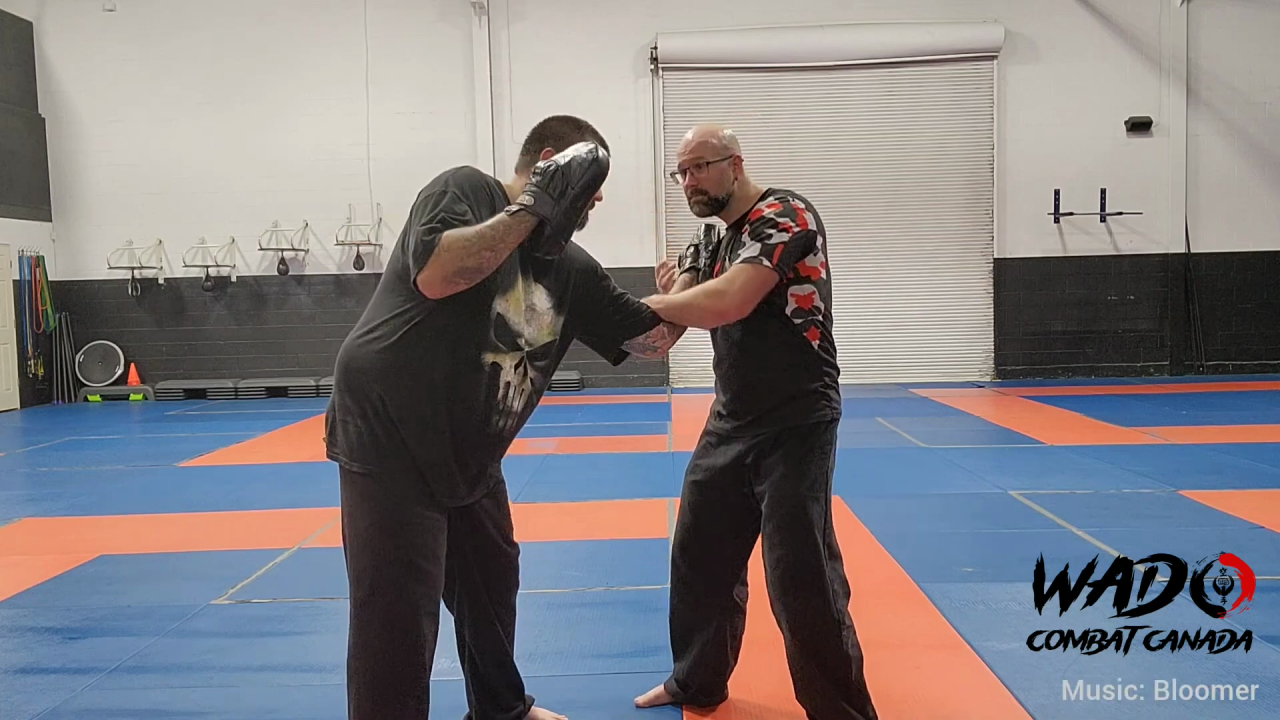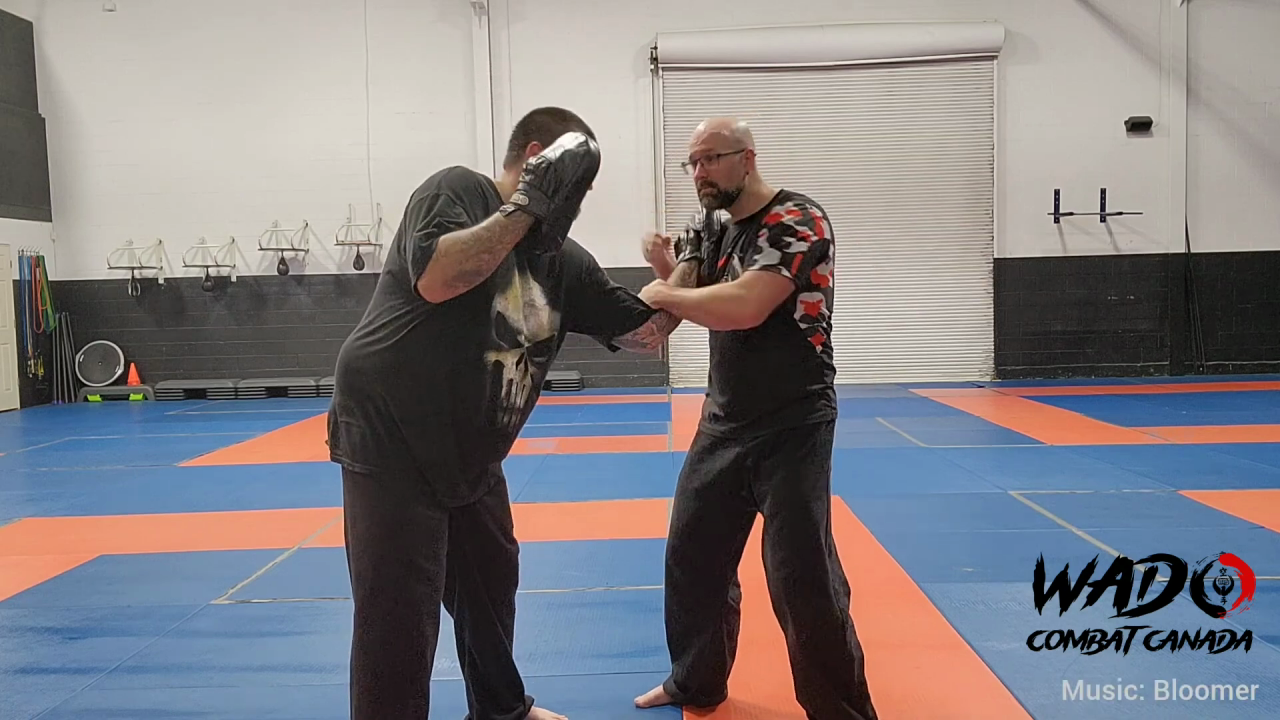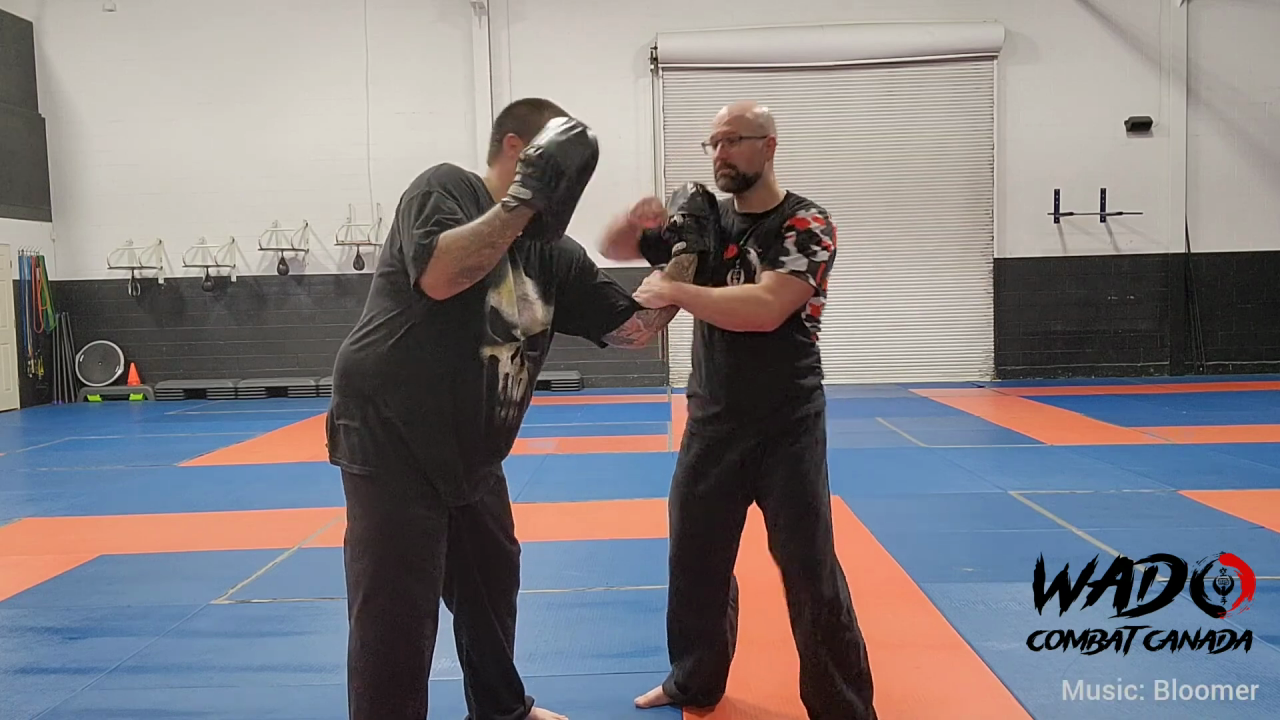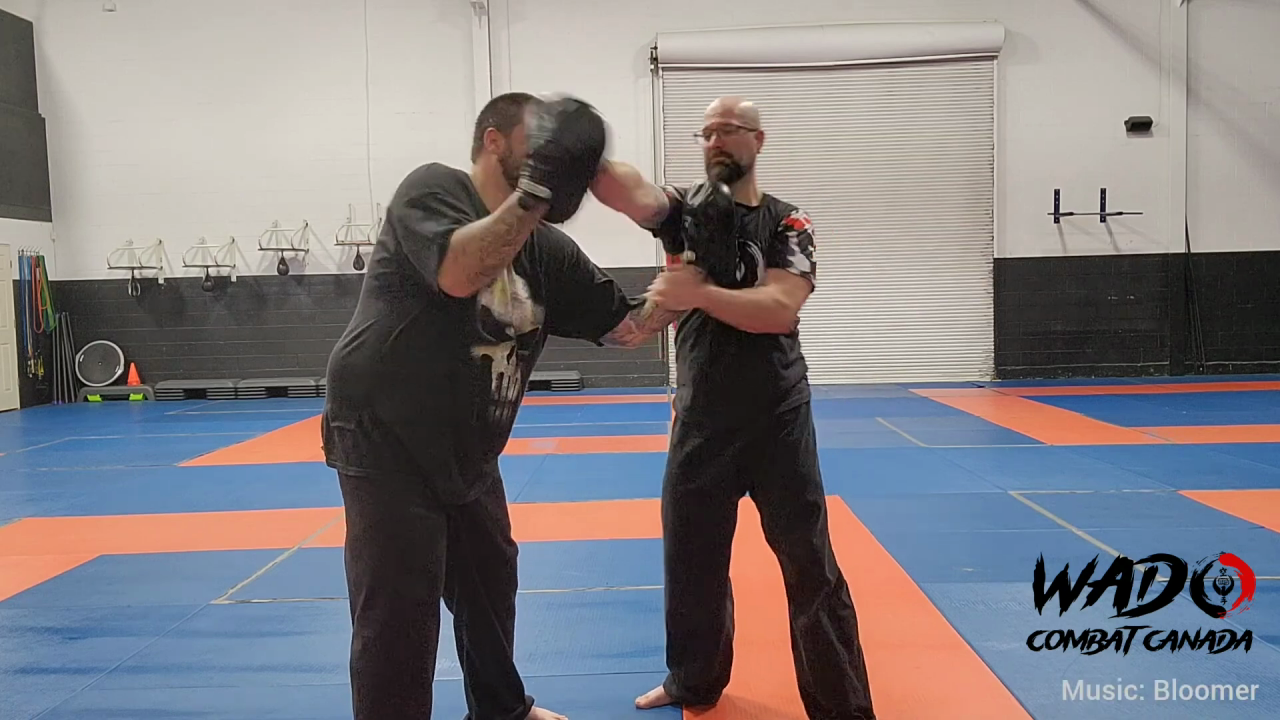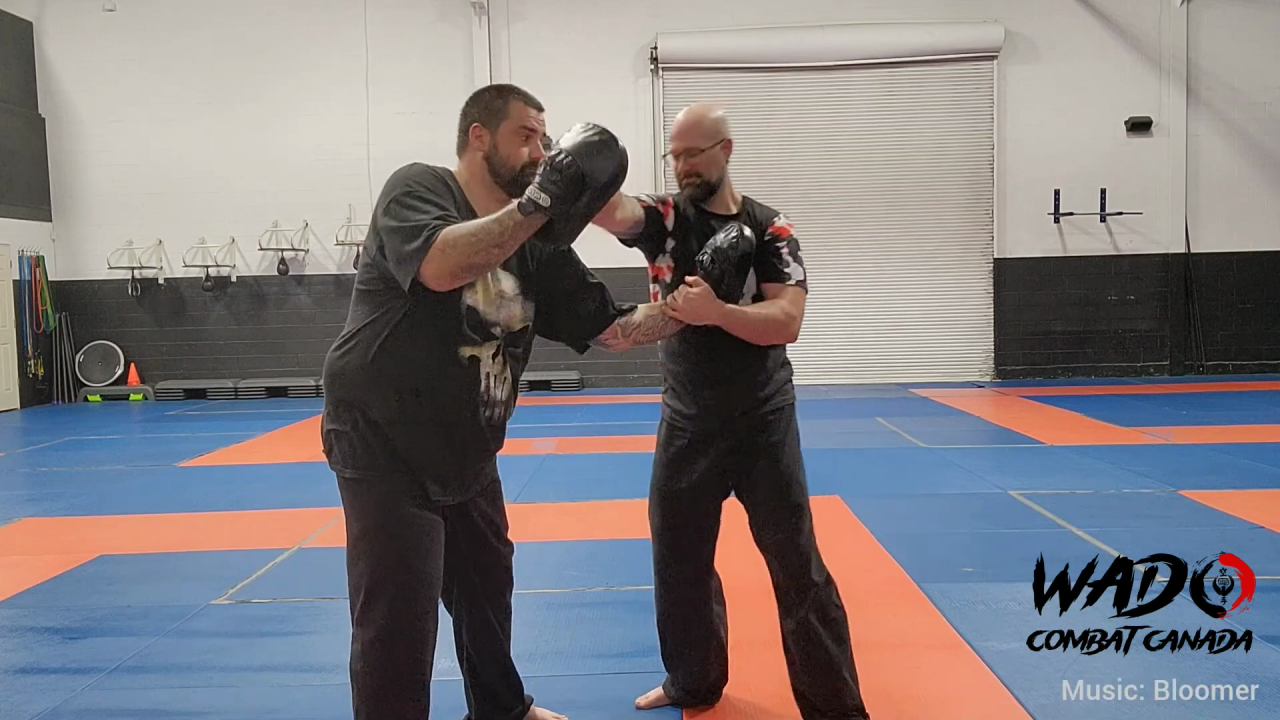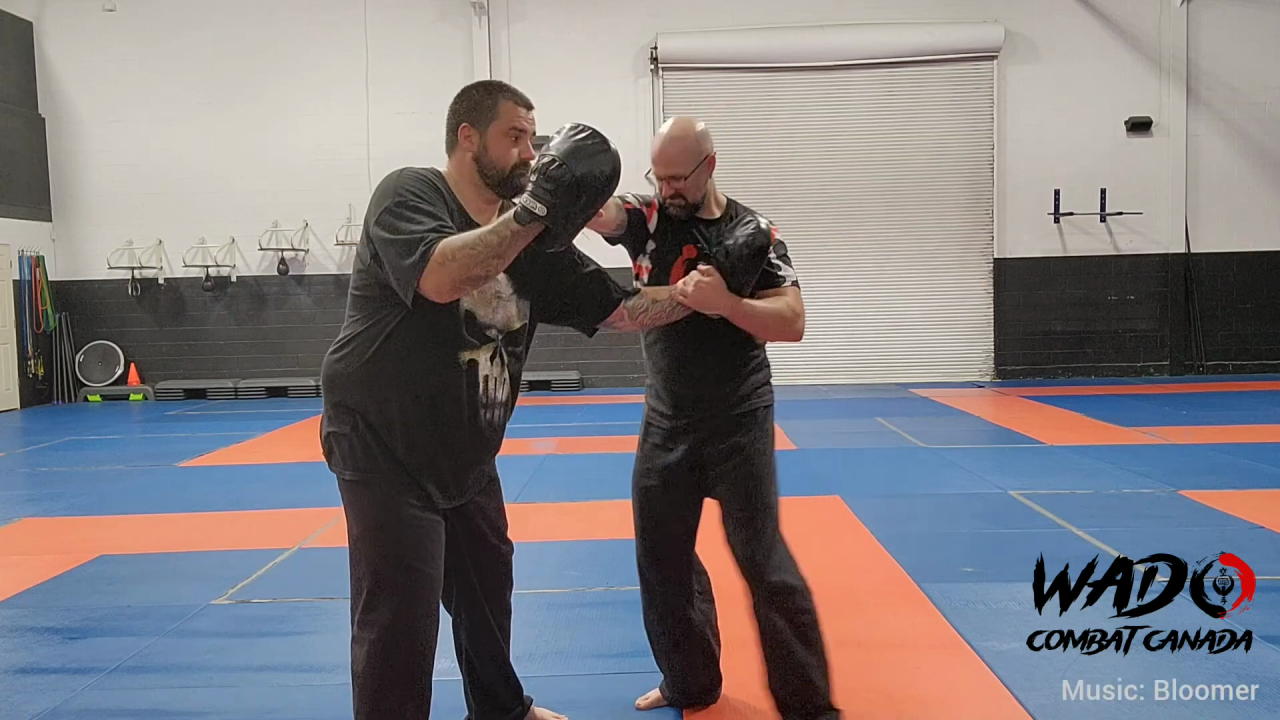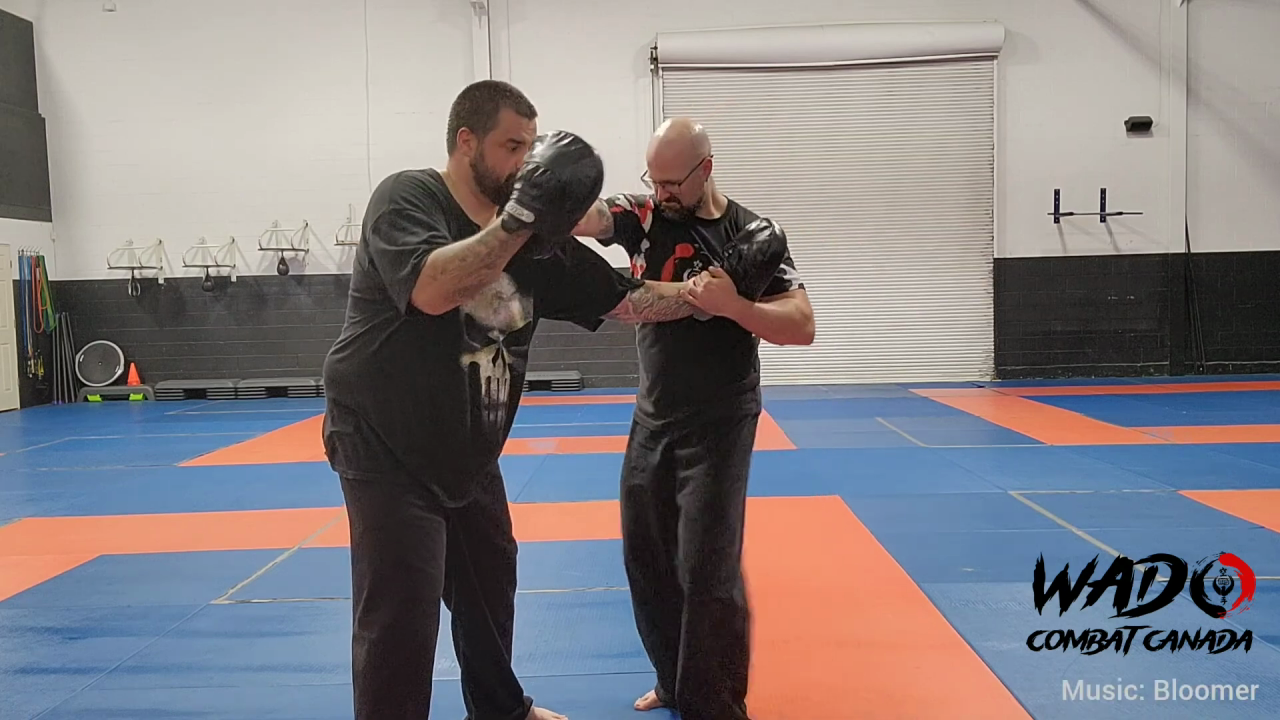
dt=0.2s
person 1, frame 1
left shoulder: (571, 267)
right shoulder: (465, 189)
left elbow: (648, 334)
right elbow: (436, 275)
right wrist: (531, 209)
left hip: (468, 451)
right hip: (389, 436)
left knee: (491, 585)
right knee: (396, 616)
person 1, frame 2
left shoulder: (564, 260)
right shoulder: (458, 189)
left elbow: (643, 328)
right elbow: (435, 279)
right wrist: (526, 207)
left hip: (470, 452)
right hip: (391, 439)
left knee: (490, 586)
right knee: (397, 615)
person 1, frame 3
left shoulder: (553, 251)
right shoulder: (445, 189)
left elbow: (632, 325)
right elbow: (439, 276)
left wrist: (686, 266)
right wrist: (526, 198)
left hip: (470, 451)
right hip: (390, 441)
left knee: (492, 586)
right knee: (395, 617)
person 1, frame 4
left shoulder: (549, 249)
right shoulder: (434, 188)
left elbow: (627, 324)
right elbow: (458, 272)
right wrist: (537, 193)
left hip: (468, 452)
right hip: (387, 443)
left knee: (491, 588)
right knee: (398, 618)
person 1, frame 5
left shoulder: (537, 244)
right shoulder: (418, 188)
left elbow: (613, 327)
right elbow: (440, 267)
right wrist: (539, 202)
left hip: (467, 453)
right hip: (385, 446)
left knee: (488, 590)
right knee: (397, 619)
person 1, frame 6
left shoulder: (531, 238)
right shoulder: (409, 193)
left elbow: (620, 308)
right elbow: (440, 278)
right wrist: (532, 210)
left hip: (466, 454)
right hip: (385, 450)
left knee: (487, 590)
right knee: (400, 620)
person 1, frame 7
left shoulder: (533, 236)
right shoulder: (407, 198)
left elbow: (628, 300)
right elbow: (432, 291)
right wrist: (519, 219)
left hip: (470, 453)
right hip: (388, 451)
left knee: (489, 590)
right knee: (399, 619)
person 2, frame 1
left shoulder: (784, 213)
right shoulder: (717, 244)
left elbow: (730, 303)
left wrist: (659, 304)
right wrist: (679, 290)
left hip: (795, 426)
right hip: (730, 423)
left knee: (801, 578)
right knee: (698, 557)
person 2, frame 2
left shoulder: (797, 218)
right shoulder: (713, 234)
left elbow: (746, 307)
right elbow: (701, 304)
left wrist: (665, 294)
right wrist: (664, 268)
left hip: (793, 428)
right hip: (723, 424)
left knee: (804, 581)
right knee: (692, 557)
person 2, frame 3
left shoulder: (806, 224)
left elbow: (765, 310)
right elbow: (616, 248)
left wrist: (672, 291)
right wrist: (637, 225)
left hip: (788, 427)
right hip: (713, 425)
left knee: (810, 573)
right knee: (695, 561)
person 2, frame 4
left shoulder: (788, 224)
right shoulder: (686, 208)
left elbow: (780, 312)
right elbow: (628, 191)
left wrist: (702, 294)
left hip: (778, 419)
right hip: (701, 422)
left knee: (810, 565)
right knee: (690, 561)
person 2, frame 5
left shoulder: (769, 229)
right shoulder: (663, 216)
left elbow: (786, 323)
right elbow: (611, 210)
left wrist: (714, 311)
left hip: (762, 420)
right hip: (686, 424)
left knee: (796, 564)
right knee: (679, 561)
person 2, frame 6
left shoulder: (752, 231)
right shoulder: (646, 215)
left elbow: (793, 322)
right elbow: (596, 211)
left wrist: (724, 302)
left hip: (737, 419)
right hip: (666, 420)
left knee: (763, 563)
right knee: (662, 558)
person 2, frame 7
left shoulder: (752, 234)
right shoulder: (646, 215)
left elbow: (802, 326)
right elbow: (583, 217)
left wrist: (734, 305)
left hip: (720, 423)
right hip: (654, 418)
left knee: (708, 567)
right knee: (648, 560)
